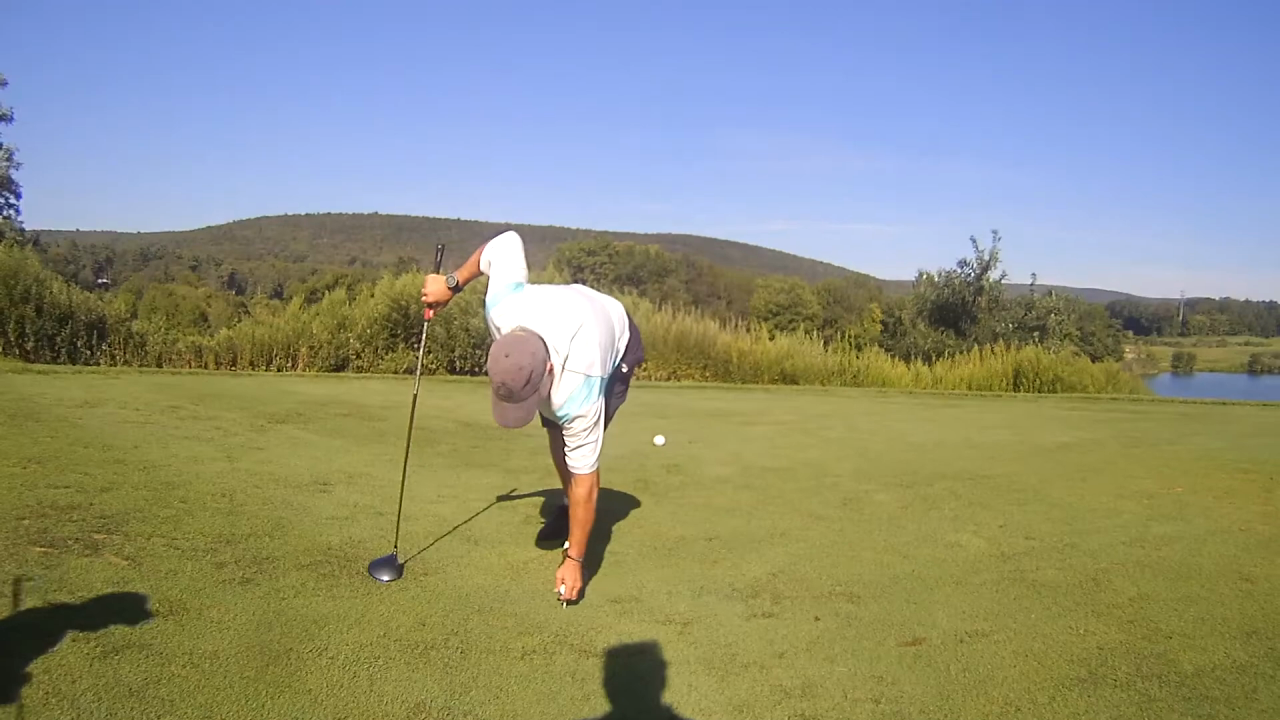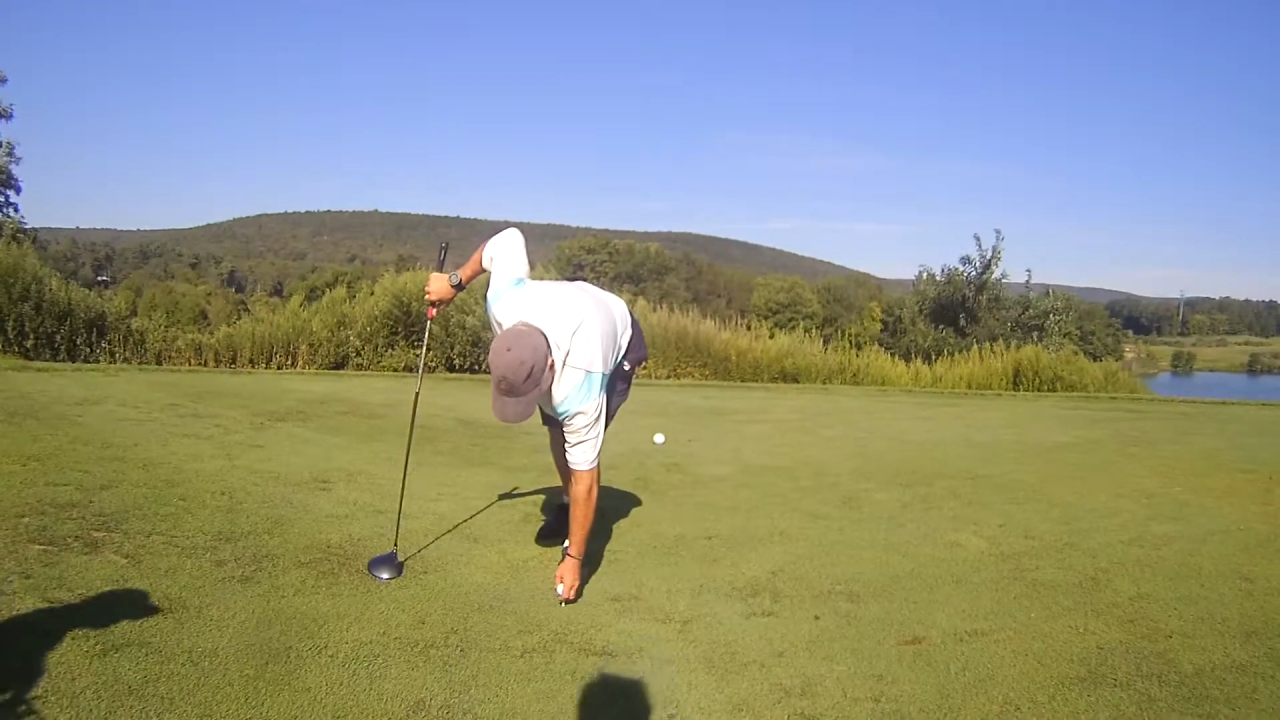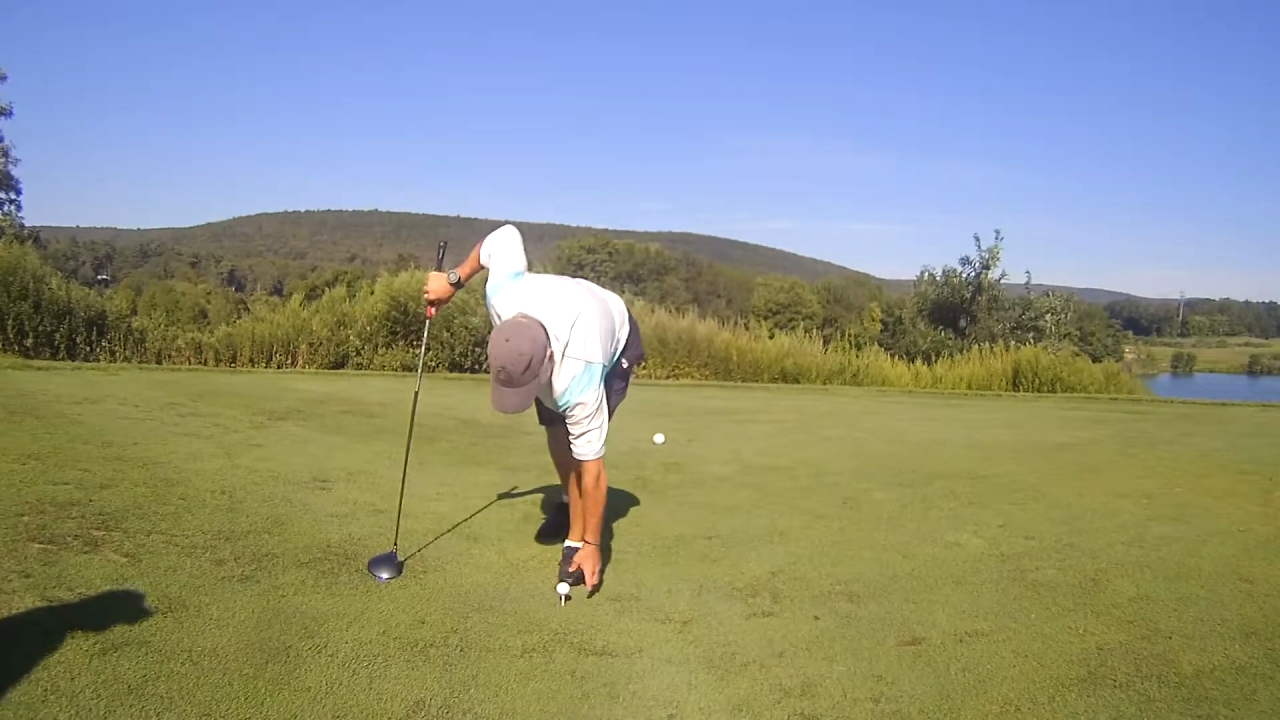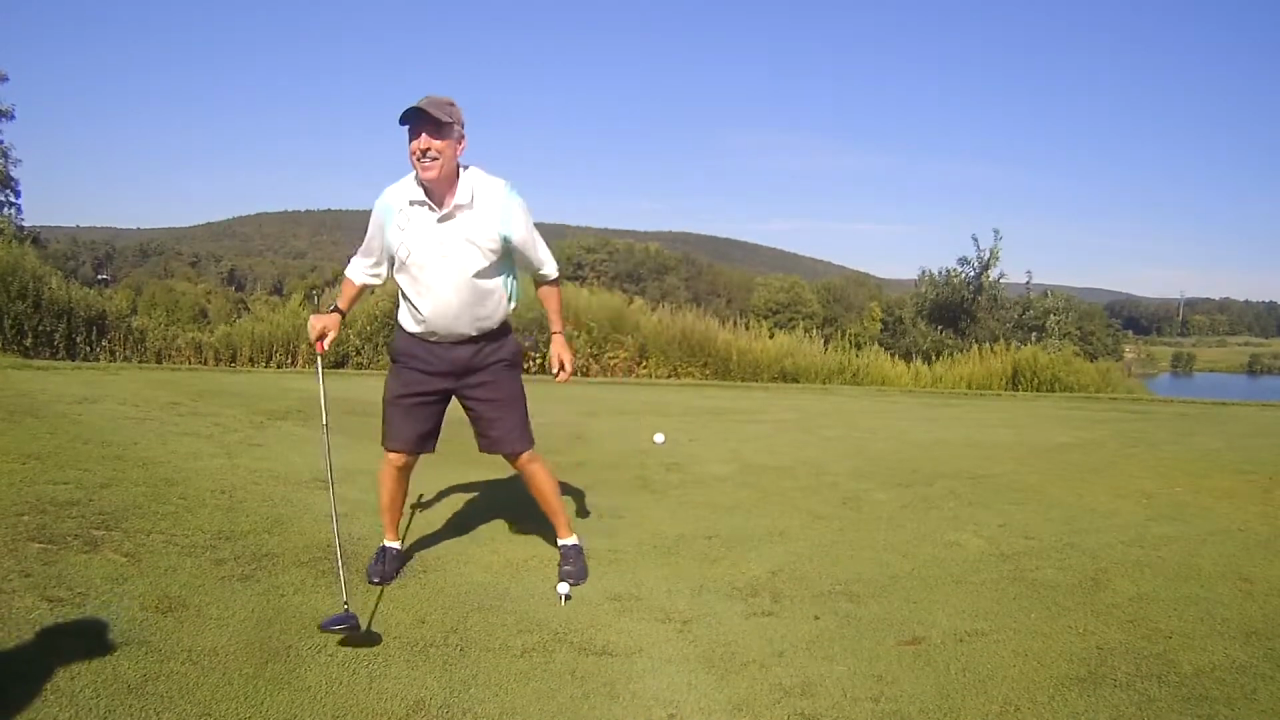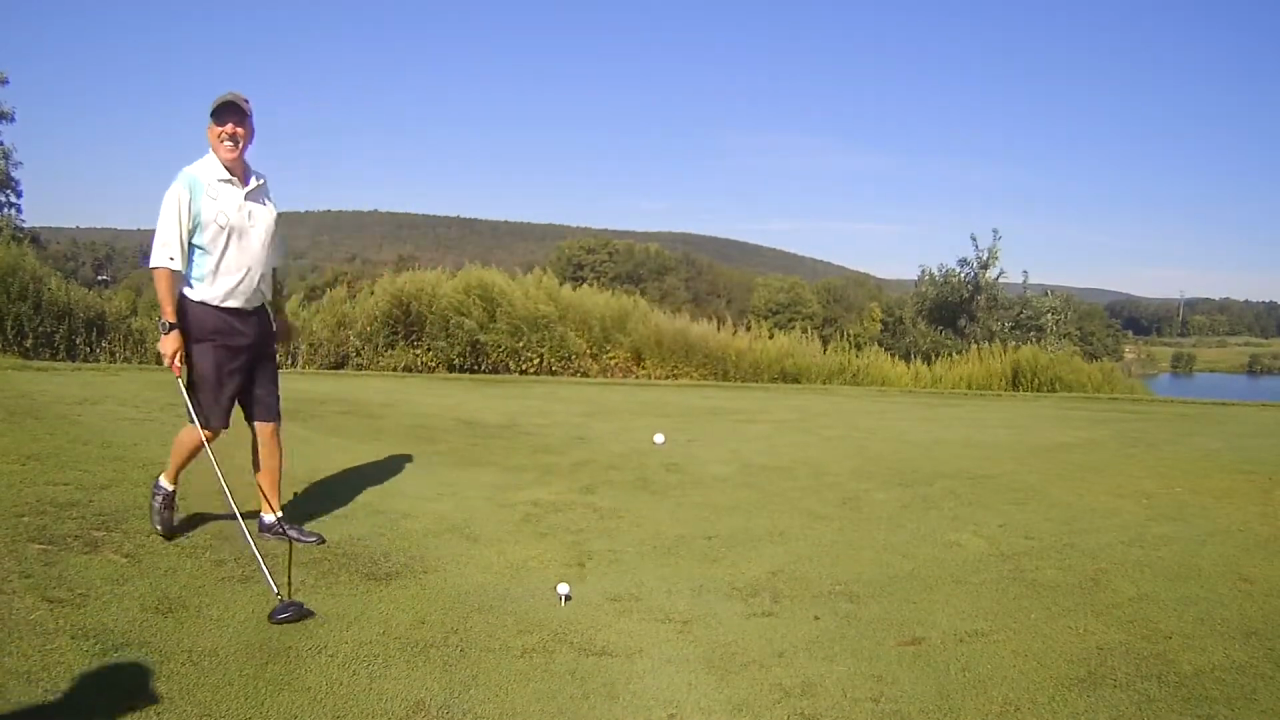
dt=1s
person 1, frame 1
left shoulder: (575, 392)
right shoulder: (501, 308)
left elbow: (585, 478)
right elbow: (506, 243)
left wrist: (574, 560)
right wrist: (452, 283)
left hip: (616, 345)
right hip: (574, 318)
left knee: (576, 447)
right knee: (556, 431)
left ankle: (576, 540)
right ankle: (568, 508)
person 1, frame 2
left shoulder: (577, 388)
right shoulder: (503, 303)
left elbow: (585, 476)
right elbow: (508, 240)
left wrist: (574, 559)
right wrist: (455, 281)
left hip: (618, 344)
right hip: (579, 311)
left knee: (578, 447)
right knee: (557, 429)
left ankle: (572, 542)
right ankle: (567, 506)
person 1, frame 3
left shoulder: (577, 379)
right shoulder: (503, 297)
left elbow: (592, 466)
right elbow: (505, 236)
left wrist: (591, 546)
right wrist: (454, 280)
left hip: (614, 347)
right hip: (566, 319)
left knee: (577, 446)
right knee: (556, 432)
left ankle: (574, 541)
right ankle: (568, 503)
person 1, frame 4
left shoulder: (498, 199)
right shoulder: (392, 202)
left elbow: (545, 270)
right elbow: (367, 264)
left wrist: (557, 335)
right wrist: (336, 313)
left hip: (488, 349)
right hip: (418, 349)
left knee: (521, 454)
right knee: (397, 456)
left ankle: (567, 540)
right ankle: (391, 543)
person 1, frame 5
left shoulder: (261, 187)
right shoulder: (190, 184)
right elbow: (165, 261)
left wrist: (280, 311)
right wrist: (169, 327)
left hip: (255, 319)
right hip: (208, 320)
left knee: (267, 425)
right knee: (207, 425)
left ankle: (272, 515)
right ankle: (166, 486)
